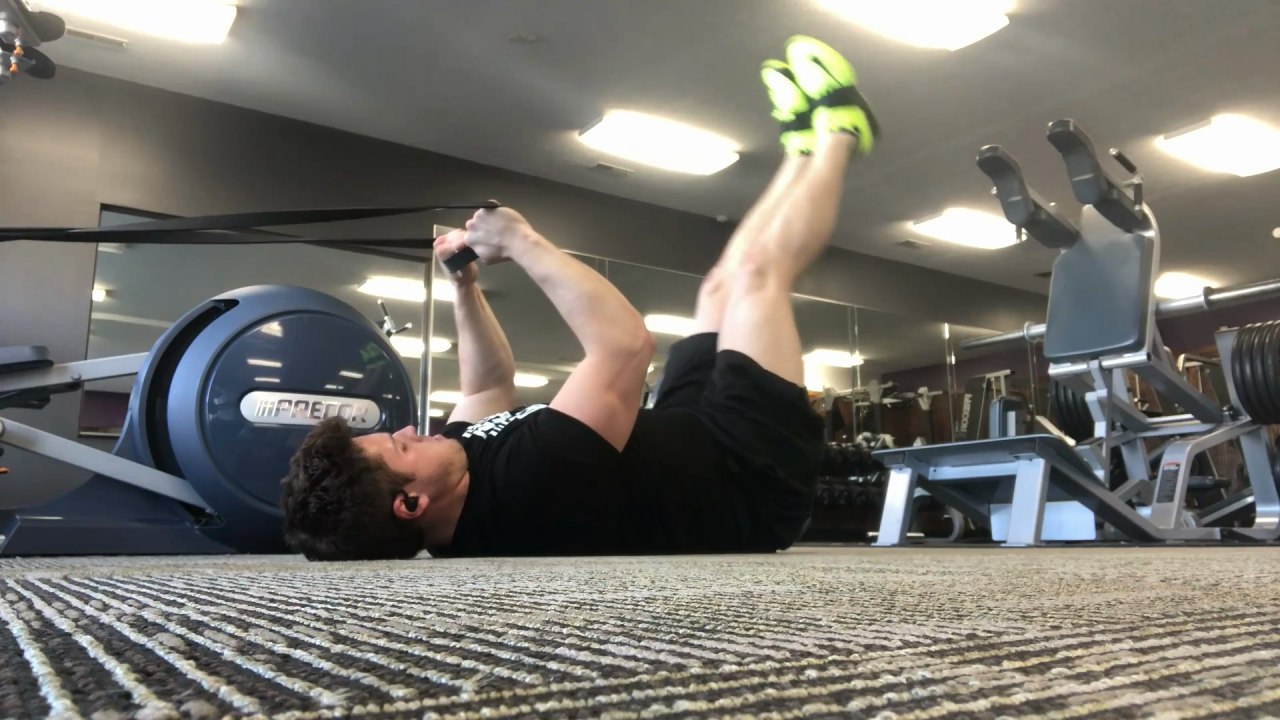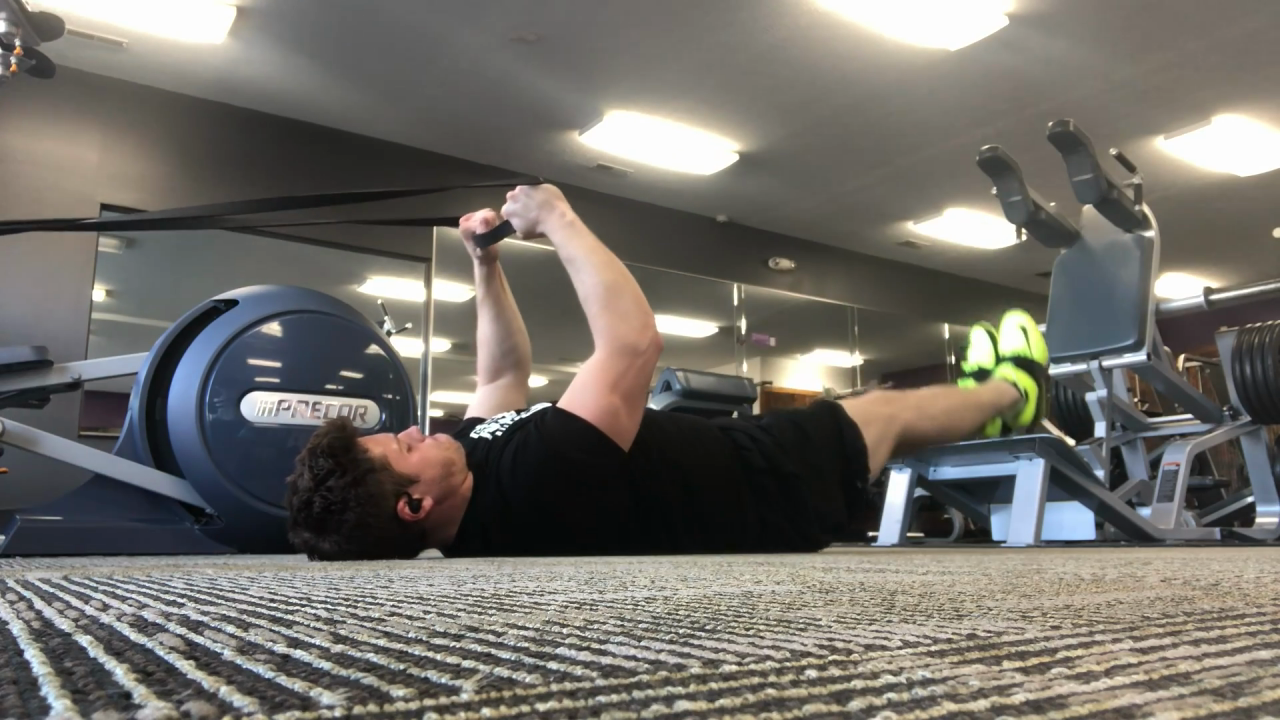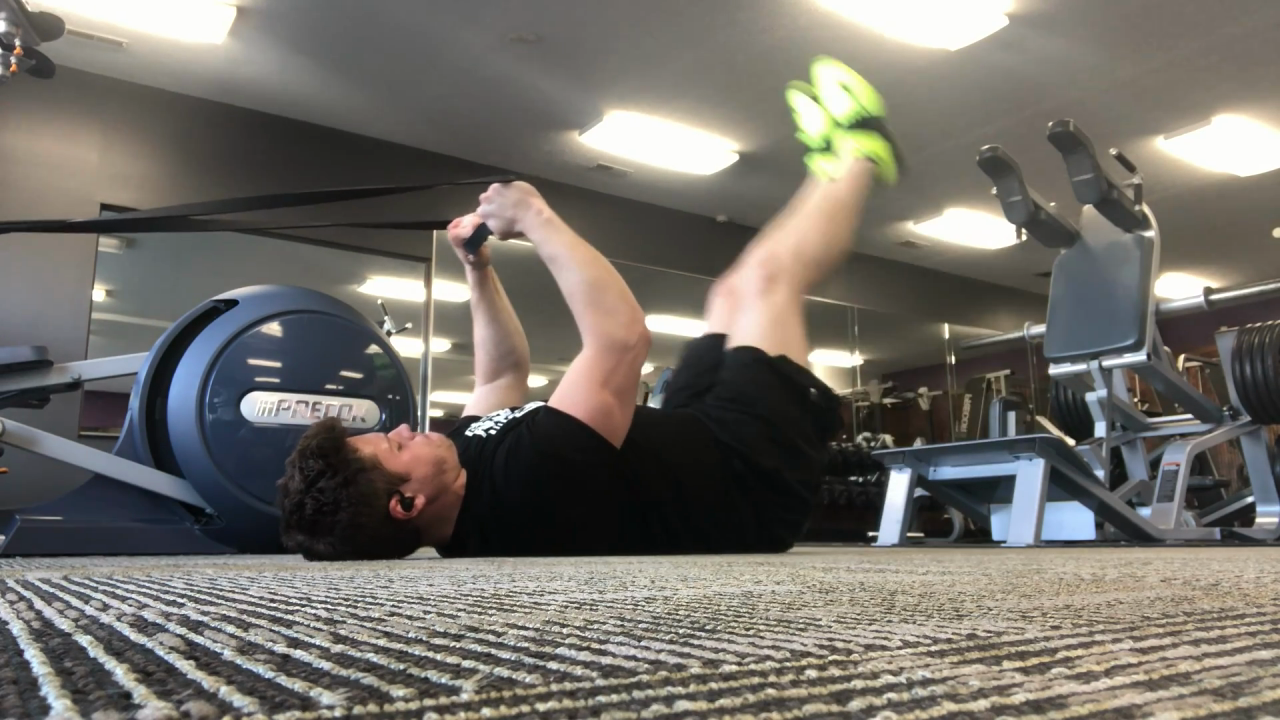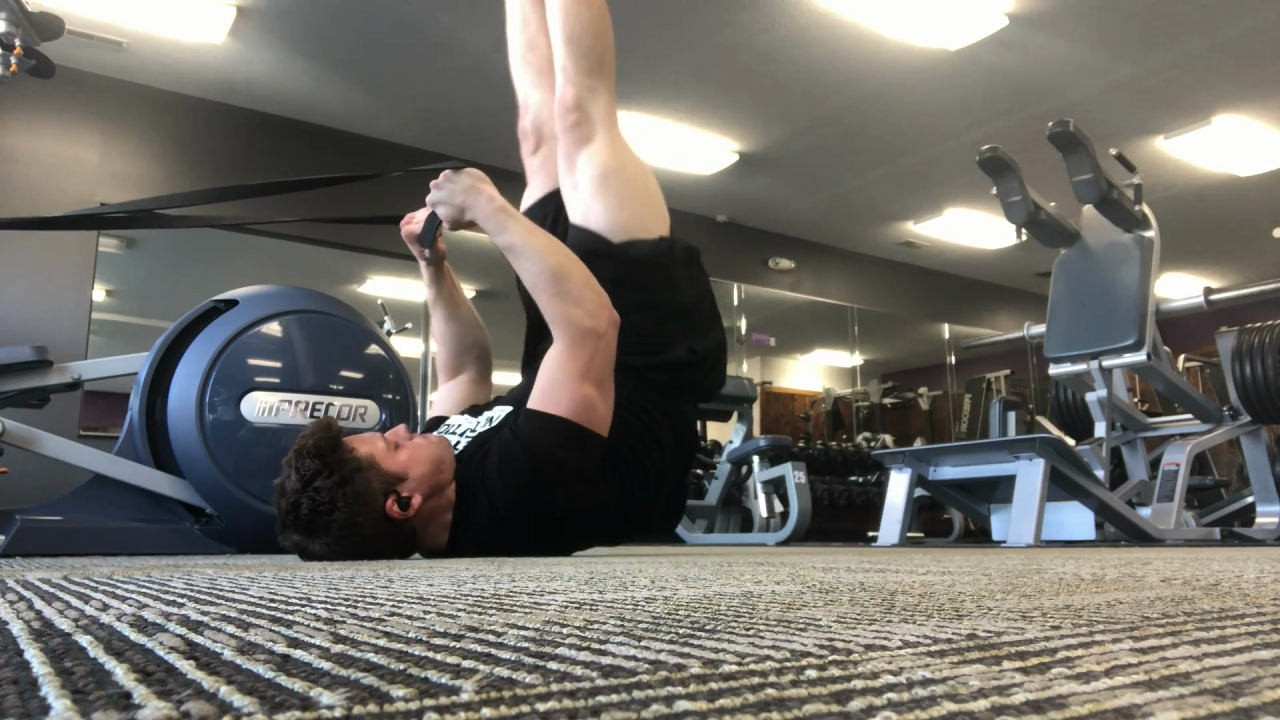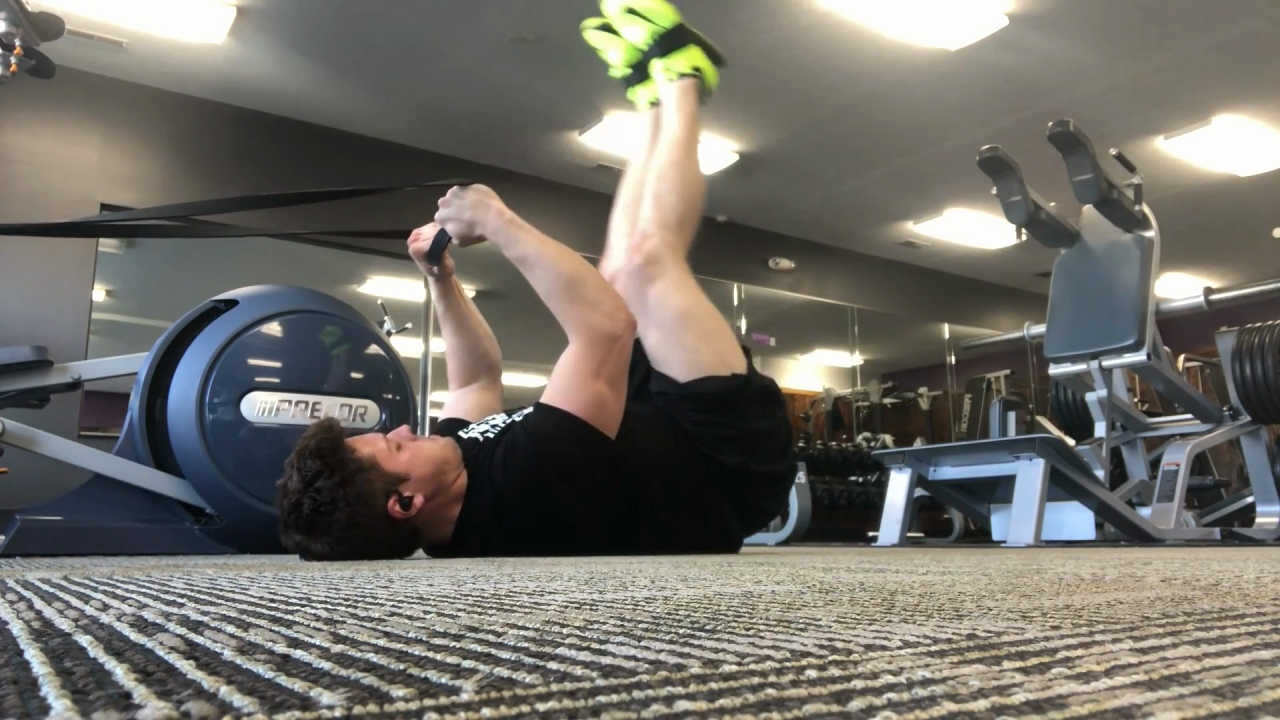
dt=1s
person 1, frame 1
left shoulder: (468, 462)
right shoulder: (530, 483)
left elbow: (490, 386)
right elbow: (624, 345)
left wrist: (464, 285)
right wrist: (522, 244)
left hip: (691, 450)
right hip: (748, 470)
left knee: (723, 288)
right knee: (757, 271)
left ankle: (807, 145)
right ankle: (835, 131)
person 1, frame 2
left shoulder: (477, 459)
right shoulder: (538, 483)
left elbow: (506, 373)
right elbow: (633, 343)
left wrist: (486, 265)
right wrist: (558, 221)
left hip: (719, 461)
right hip: (762, 488)
left knee: (873, 411)
right knee: (883, 410)
left ankle: (985, 392)
right ankle: (1006, 389)
person 1, frame 3
left shoulder: (471, 472)
right shoulder: (530, 481)
left elbow: (503, 376)
right elbow: (621, 337)
left wrist: (477, 269)
right wrist: (535, 220)
left hip: (689, 448)
right hip: (747, 475)
left knee: (731, 297)
right knee: (762, 282)
left ankle: (836, 167)
right ankle: (854, 156)
person 1, frame 4
right shoulder: (520, 490)
left elbow: (465, 370)
right elbow: (593, 324)
left wrist: (433, 265)
right wrist: (488, 209)
left hip: (589, 367)
right hip: (655, 361)
left knee: (541, 125)
person 1, frame 5
right shoulder: (523, 488)
left elbow: (478, 379)
right elbow: (609, 326)
left wrist: (441, 280)
right wrist: (498, 223)
left hip: (663, 433)
right hip: (725, 457)
right knee: (643, 261)
left ankle: (657, 91)
right ankle: (678, 83)
